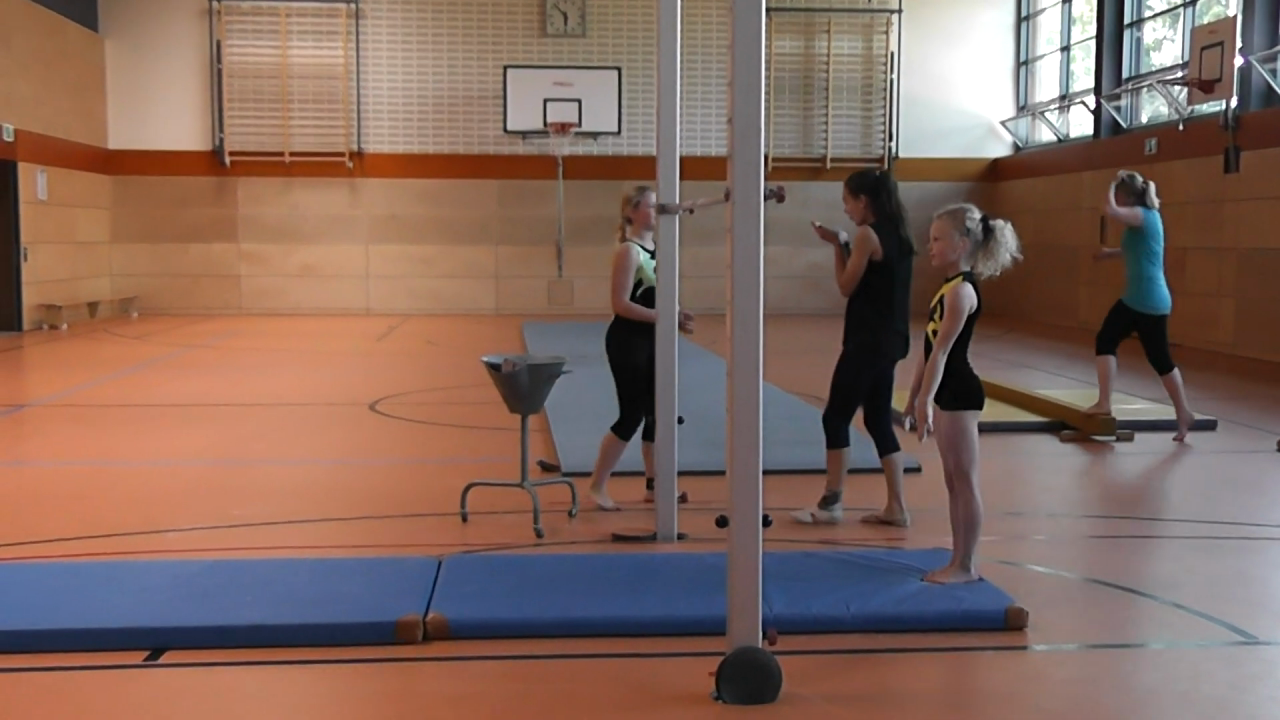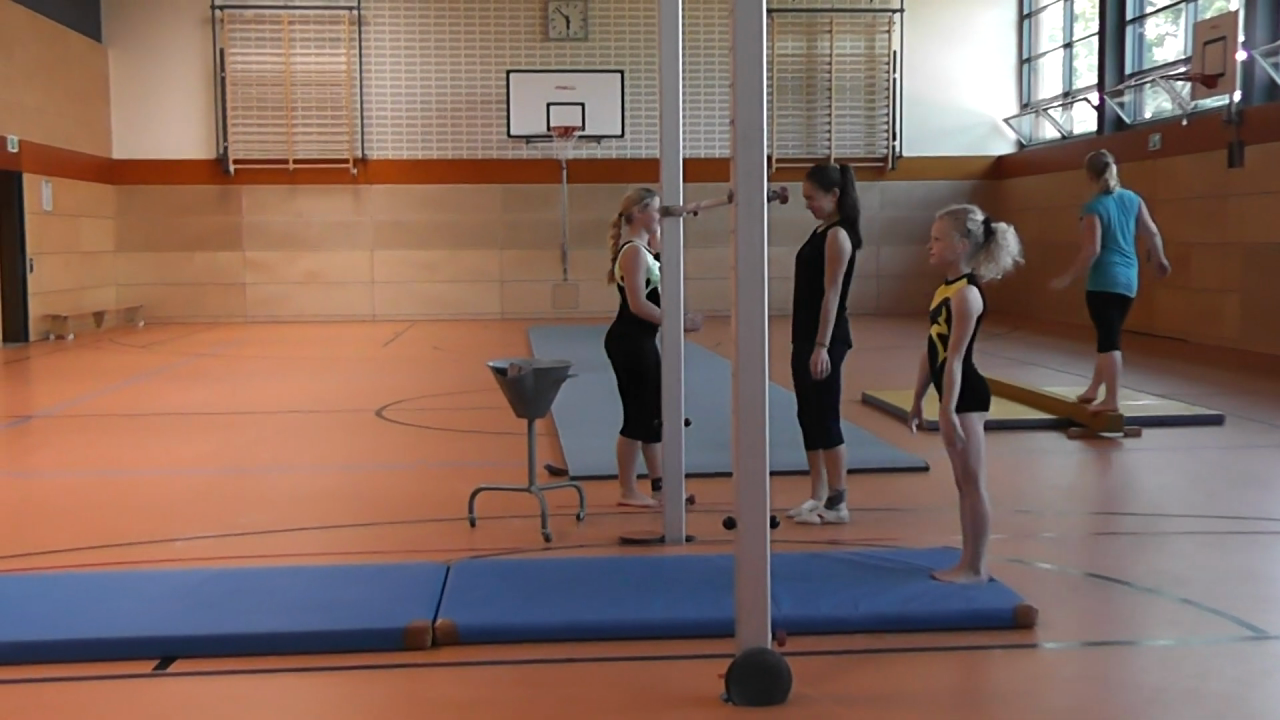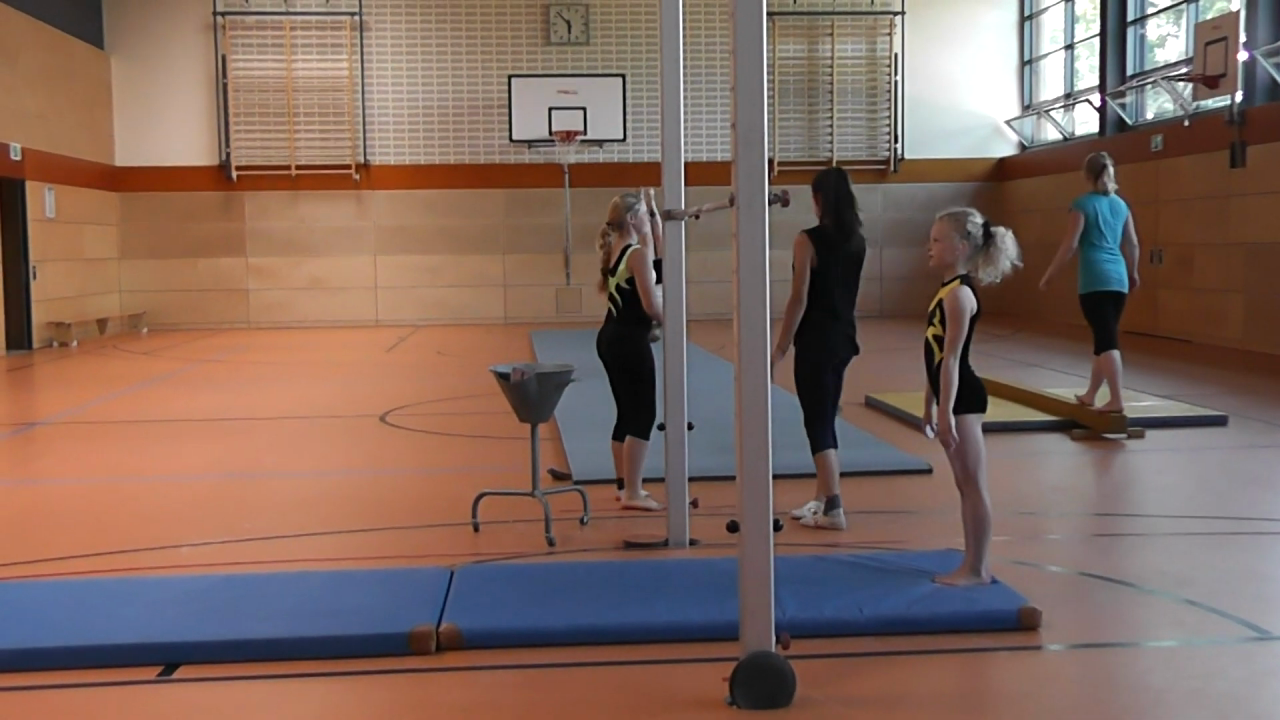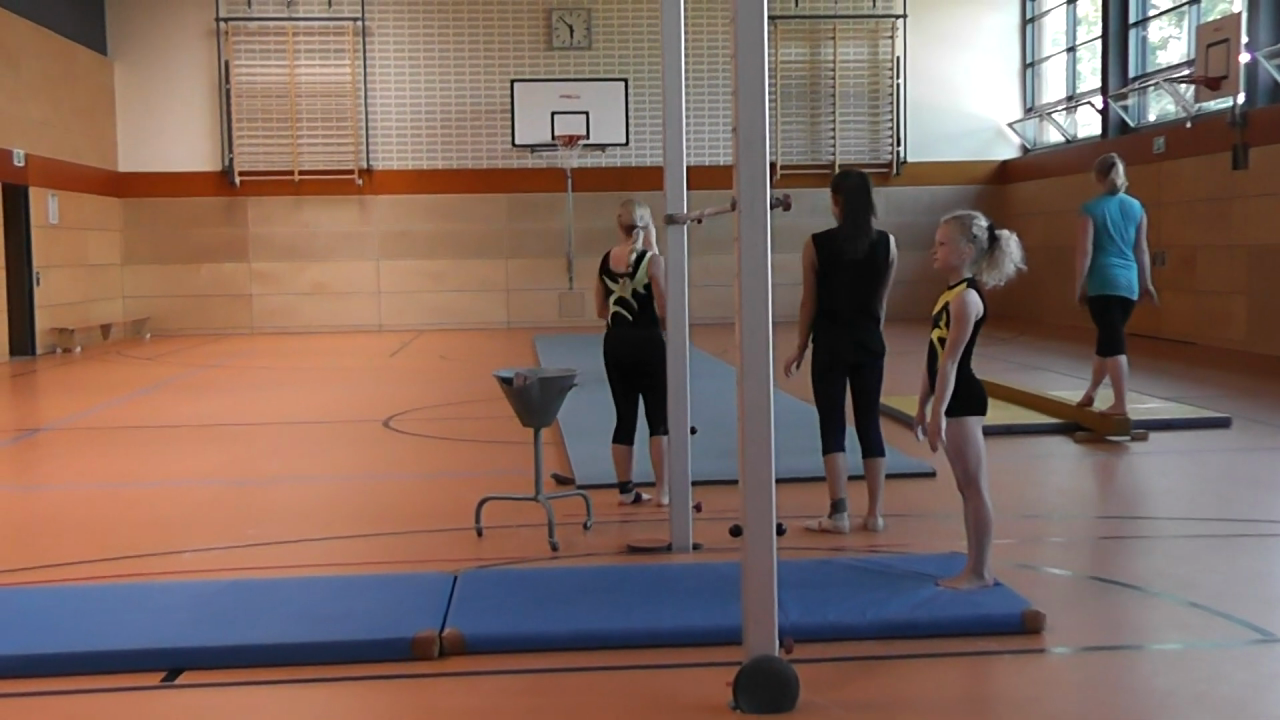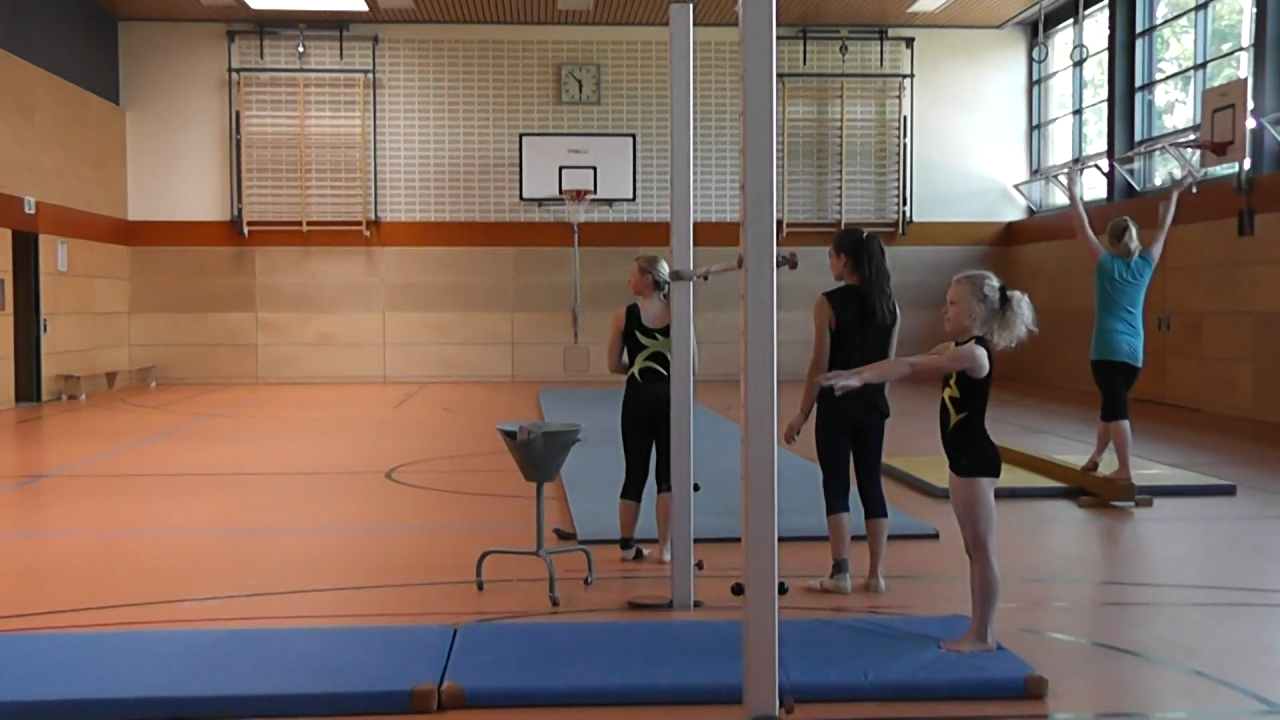
dt=0.7s
person 1, frame 1
left shoulder: (961, 290)
right shoulder: (949, 288)
left elbow: (942, 351)
right elbow: (929, 349)
left wrist: (925, 400)
right wrist: (913, 398)
left hip: (959, 394)
right hip: (946, 394)
left knee: (964, 483)
right knee: (952, 481)
left ankle: (966, 566)
right ankle: (957, 562)
person 1, frame 2
left shoulder: (966, 295)
right shoulder: (943, 291)
left elbow: (954, 358)
right elbow: (931, 352)
left wrist: (948, 412)
right wrist: (917, 400)
left hip: (965, 396)
right hip: (951, 395)
left knee: (972, 483)
right knee: (963, 483)
left ankle: (976, 568)
right ankle: (967, 563)
person 1, frame 3
left shoulder: (959, 294)
right shoulder: (947, 291)
left elbow: (951, 359)
left wrist: (946, 412)
right wrist: (930, 406)
left hip: (962, 400)
right hip: (952, 398)
left knee: (974, 486)
right knee: (964, 486)
left ankle: (977, 569)
right ankle: (971, 565)
person 1, frame 4
left shoulder: (966, 298)
right shoulder: (949, 294)
left elbow: (951, 361)
right elbow: (933, 356)
left wrist: (938, 413)
right wrist: (924, 406)
left hip: (963, 401)
right hip: (951, 401)
left knee: (975, 489)
right knee: (966, 488)
left ankle: (980, 572)
right ankle: (974, 568)
person 1, frame 5
left shoulder: (973, 353)
right shoulder: (955, 349)
left elbow: (909, 367)
right elbow: (906, 365)
left wrist: (858, 378)
right wrist: (855, 373)
left hip: (977, 461)
right hip: (963, 460)
left knee: (982, 550)
right knee: (974, 550)
left ankle: (983, 635)
right ankle: (977, 630)
person 2, frame 1
left shoulder: (867, 235)
right shoulder: (898, 234)
left elbow: (847, 287)
left wrist: (838, 246)
right wrist: (843, 245)
left hip: (868, 343)
right hip: (889, 342)
left knee: (835, 419)
right knee: (880, 421)
left ankle: (830, 503)
right ankle: (896, 506)
person 2, frame 2
left shoulder: (838, 235)
right shoulder: (820, 232)
left elbow: (832, 294)
left wrist: (822, 346)
left hip: (825, 339)
right hip: (807, 336)
left knee: (826, 420)
right knee: (808, 418)
left ankle: (836, 504)
right ankle: (818, 497)
person 2, frame 3
left shoulder: (807, 240)
right shoulder: (855, 240)
left elbow: (799, 300)
left wrist: (780, 349)
left hip: (818, 340)
right hip: (843, 338)
left knee: (817, 423)
right knee: (825, 419)
left ankle: (833, 510)
right ankle: (821, 500)
person 2, frame 4
left shoulder: (817, 245)
right shoulder: (886, 244)
left elbow: (810, 303)
right elbow: (882, 302)
left wrist: (800, 348)
left hip: (830, 347)
right hip: (869, 345)
left knee: (832, 428)
right knee: (869, 425)
left ankle: (838, 514)
right ankle: (874, 513)
person 2, frame 5
left shoulder: (829, 302)
right shoulder: (888, 303)
left elbow: (820, 364)
right elbow: (887, 360)
left wrist: (803, 413)
left hip: (836, 406)
right hip: (873, 404)
left knee: (836, 487)
right knee: (872, 485)
left ankle: (841, 574)
right ankle: (876, 574)
person 3, frame 1
left shoulder: (658, 248)
right shoulder: (628, 251)
right elbow: (620, 304)
left wrist: (676, 316)
left hip: (650, 339)
right hip: (626, 341)
left knee: (656, 413)
right knee: (632, 416)
left ankle: (654, 486)
right ankle: (597, 487)
person 3, frame 2
left shoulder: (643, 248)
right shoulder: (634, 251)
right elbow: (638, 305)
right wrist: (678, 322)
left hip: (641, 341)
right hip: (631, 341)
left knee: (654, 414)
right knee: (638, 415)
left ankle: (659, 486)
right ankle: (629, 491)
person 3, frame 3
left shoulder: (612, 252)
right shoulder: (638, 254)
right elbow: (651, 305)
left hip: (610, 337)
right hip: (631, 340)
left knee: (626, 413)
right knee: (643, 414)
left ankle: (626, 485)
right ankle: (633, 493)
person 3, frame 4
left shoulder: (605, 260)
right shoulder: (653, 259)
left elbow: (601, 311)
right elbow: (664, 311)
right wrist: (666, 328)
left hip: (615, 343)
right hip: (647, 343)
left knee: (625, 418)
right knee: (659, 418)
left ankle: (626, 490)
right ankle: (663, 490)
person 3, frame 5
left shoulder: (624, 315)
left elbow: (614, 365)
right elbow: (691, 364)
left hip: (638, 398)
right hip: (670, 398)
left knee: (635, 473)
right knee: (668, 475)
left ankle: (627, 546)
right ankle: (665, 548)
person 4, frame 1
left shoulder: (1141, 215)
right shoulder: (1148, 216)
left elbow: (1111, 211)
left wrist: (1113, 187)
right wrist: (1111, 252)
left hip: (1140, 297)
right hip: (1156, 298)
left knee: (1105, 341)
right knee: (1161, 358)
left ankle: (1104, 403)
right ankle: (1183, 413)
person 4, frame 2
left shoulder: (1094, 207)
right shoulder: (1131, 198)
left elbow: (1092, 250)
right elbow: (1152, 232)
left wrist: (1067, 278)
right wrist: (1160, 260)
left hip: (1103, 281)
right hip: (1129, 280)
left knee: (1109, 339)
right knee: (1109, 337)
left ankle: (1111, 400)
right ankle: (1092, 391)
person 4, frame 3
left shoulder: (1082, 204)
right shoulder: (1120, 204)
left elbow: (1070, 245)
right elbow: (1132, 243)
left wrist: (1048, 275)
right wrist: (1133, 272)
left hip: (1095, 279)
right hip: (1119, 279)
left knee: (1107, 340)
right knee: (1105, 338)
left ankle: (1116, 400)
right ankle: (1090, 395)
person 4, frame 4
left shoulder: (1091, 208)
right shoulder: (1136, 207)
left elbow: (1085, 251)
right elbow: (1141, 248)
left wrist: (1079, 287)
right wrist: (1146, 283)
left hip: (1103, 283)
right hip: (1129, 284)
left knee: (1113, 342)
right knee: (1107, 339)
left ankle: (1120, 404)
right ankle: (1091, 392)
person 4, frame 5
left shoulder: (1104, 263)
right shoulder: (1145, 265)
left elbow: (1082, 226)
right elbow: (1164, 227)
left wrist: (1073, 189)
right wrist: (1176, 193)
left hip: (1107, 350)
right hip: (1134, 352)
left knee: (1116, 407)
right knee: (1112, 403)
left ankle: (1125, 470)
right ankle: (1096, 457)
